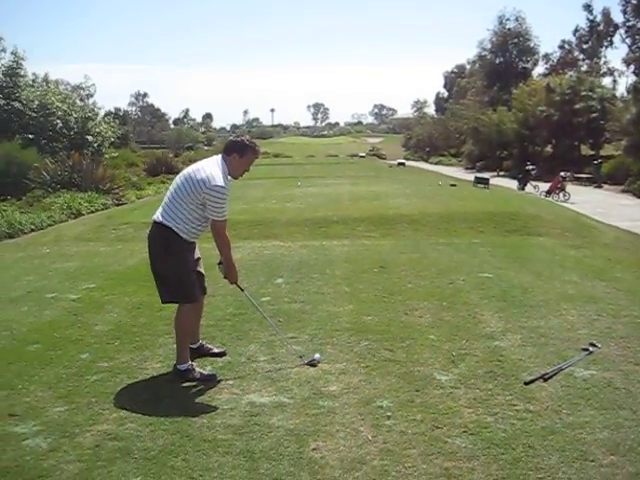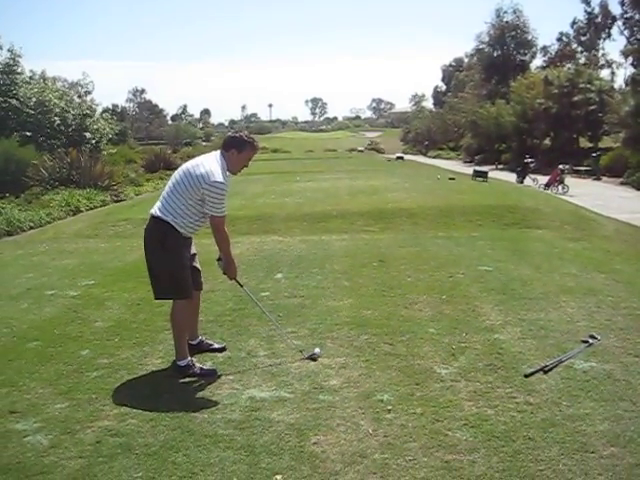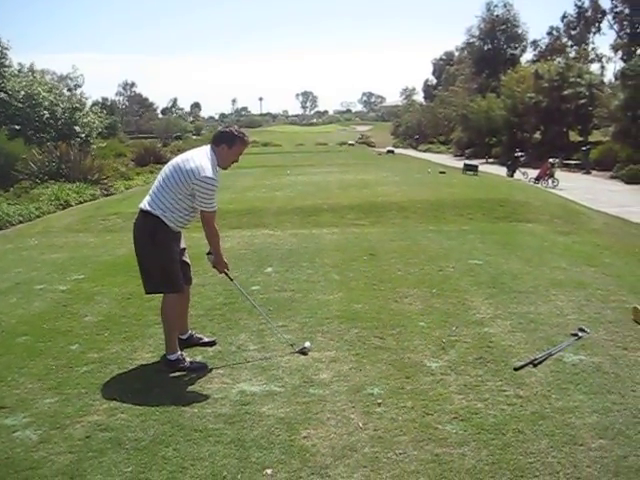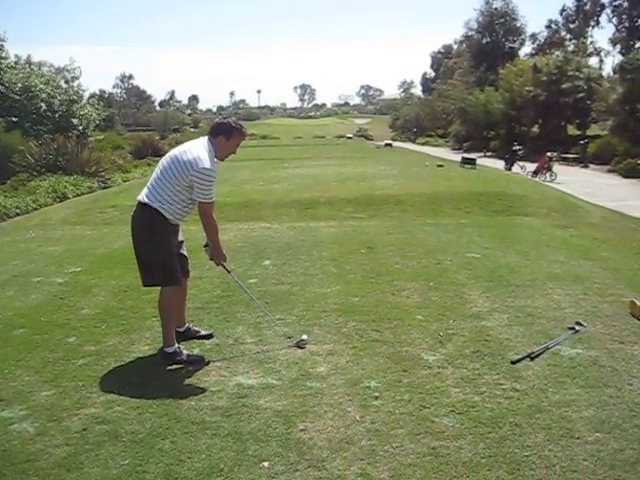
dt=0.3s
person 1, frame 1
left shoulder: (210, 166)
right shoulder: (216, 183)
left elbow: (214, 227)
right elbow: (219, 232)
left wrist: (224, 259)
right wrist: (230, 265)
left hip: (180, 237)
right hip: (169, 239)
left knee: (198, 292)
right knee: (188, 300)
left ankle: (194, 344)
right ankle: (183, 364)
person 1, frame 2
left shoulder: (209, 162)
right shoulder: (216, 179)
left elbow: (214, 224)
right elbow: (219, 228)
left wrist: (223, 254)
right wrist: (229, 261)
left hip: (176, 232)
right hip: (166, 234)
left knee: (194, 288)
right knee: (182, 295)
left ankle: (194, 340)
right ankle: (182, 360)
person 1, frame 3
left shoulder: (199, 156)
right shoulder: (206, 175)
left elbow: (204, 218)
right elbow: (208, 223)
left wrist: (213, 249)
right wrist: (218, 256)
left hip: (165, 226)
right hip: (155, 228)
left knee: (183, 282)
right knee: (173, 289)
left ankle: (184, 334)
right ankle: (172, 355)
person 1, frame 4
left shoulder: (197, 148)
right shoulder: (204, 166)
left elbow: (202, 209)
right elbow: (206, 214)
left wrist: (210, 239)
right wrist: (217, 248)
left hip: (162, 218)
right hip: (154, 221)
left knee: (181, 275)
right knee: (171, 281)
left ankle: (181, 327)
right ankle: (169, 347)
